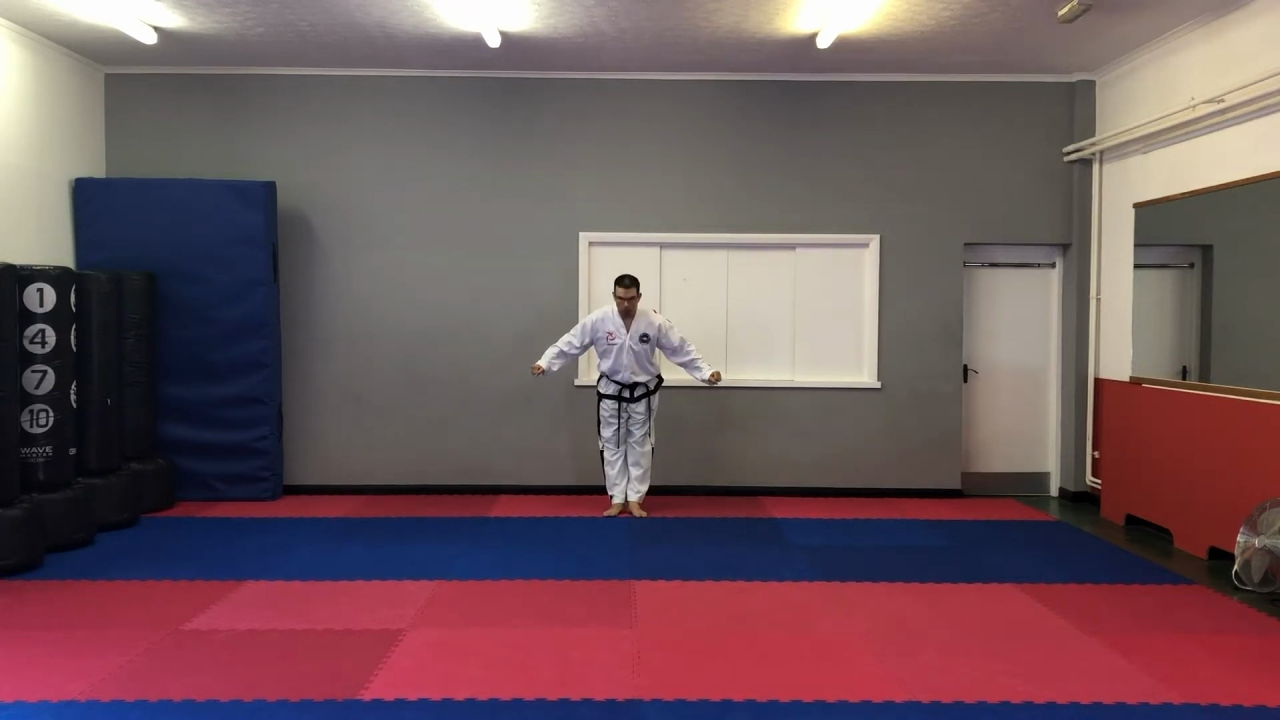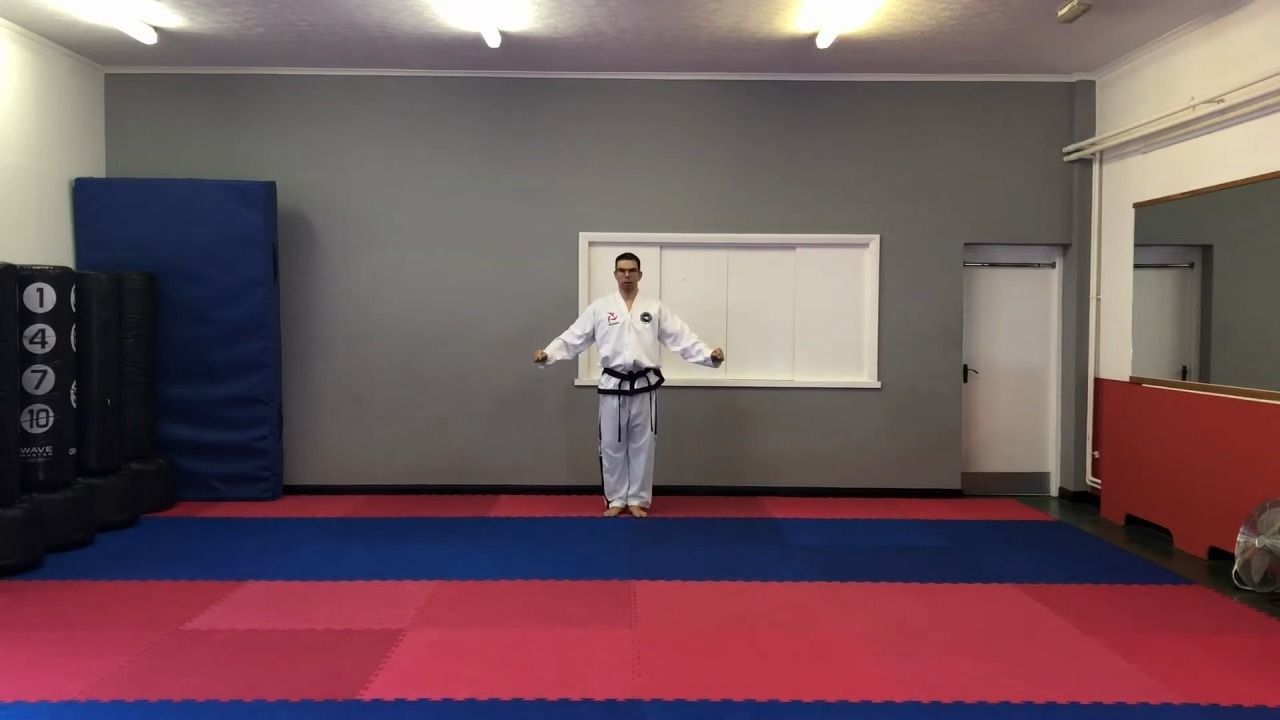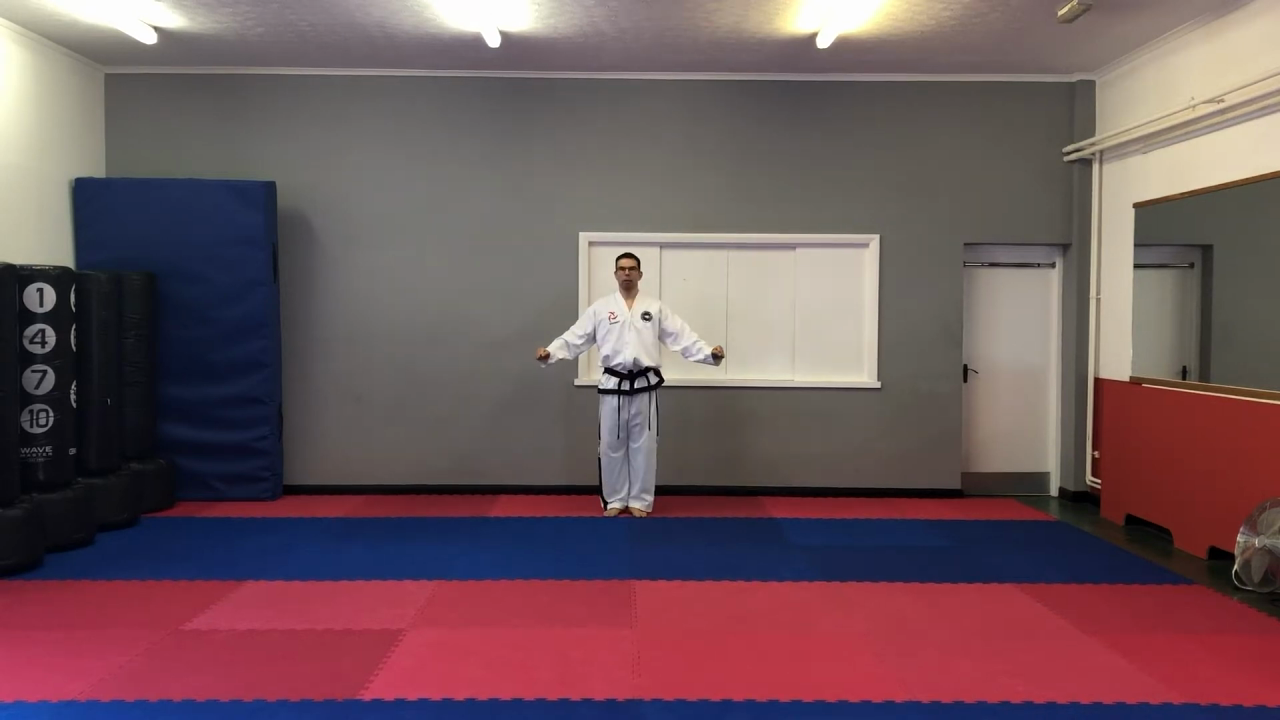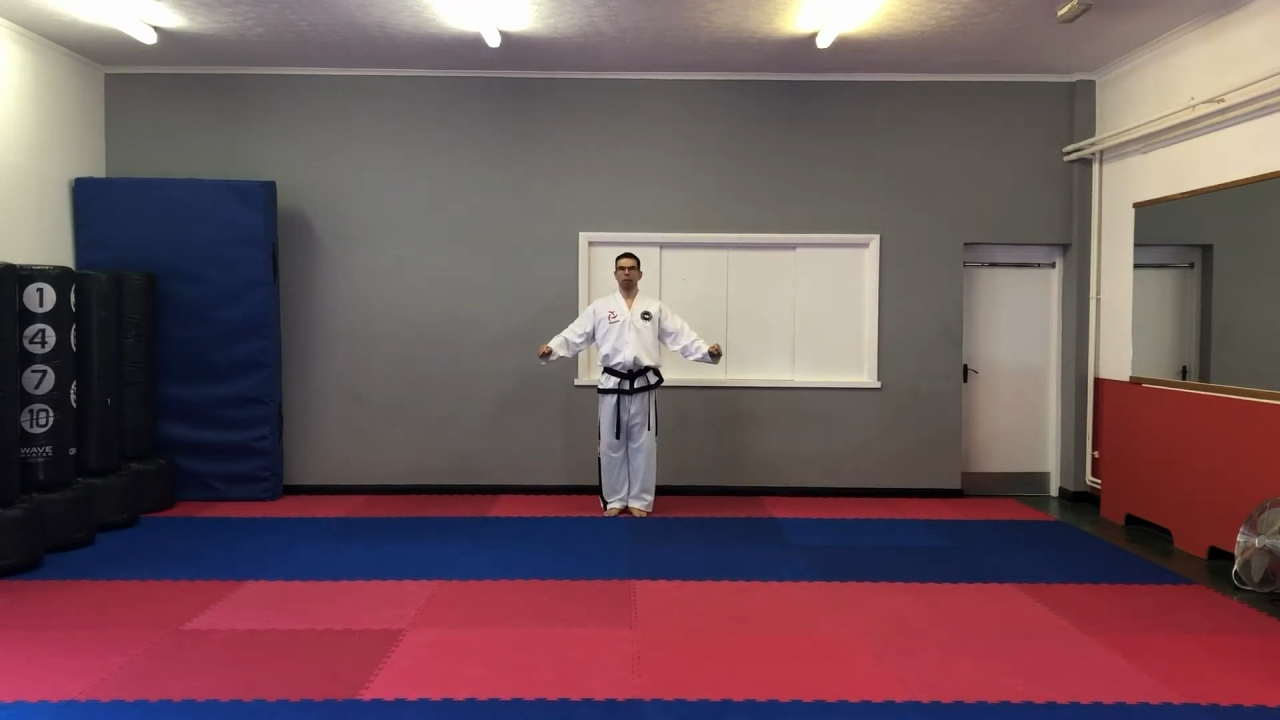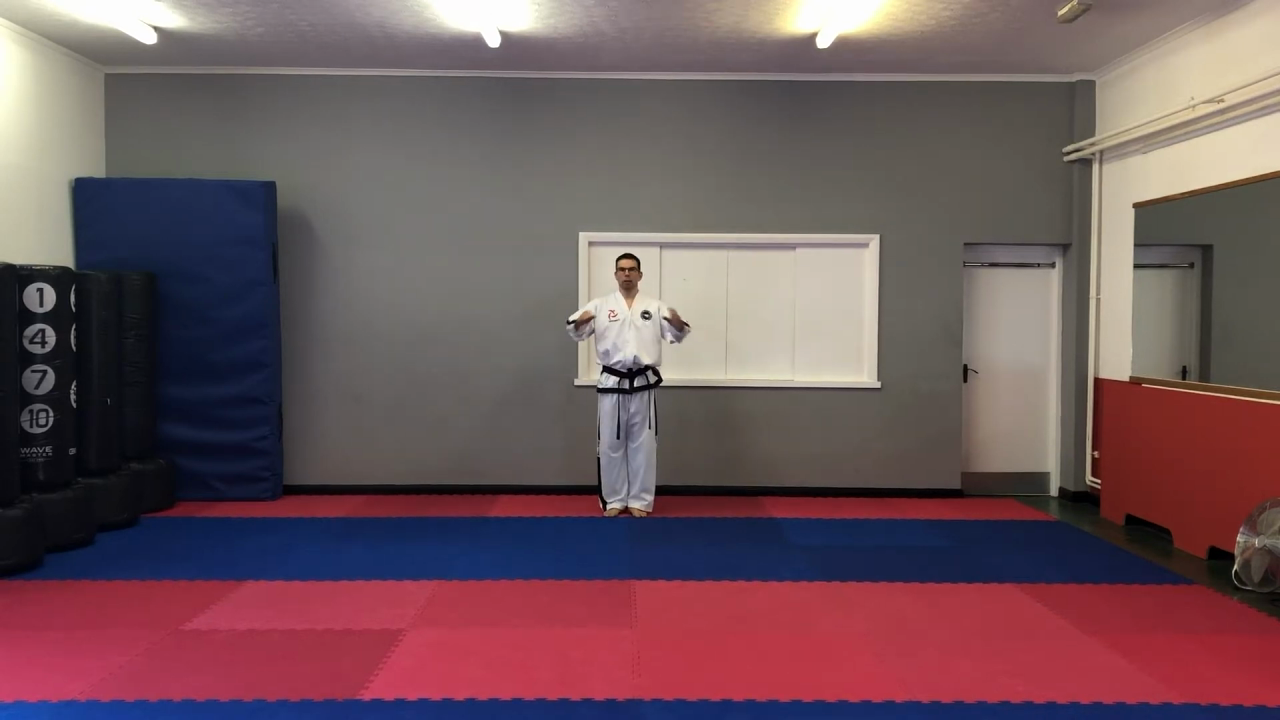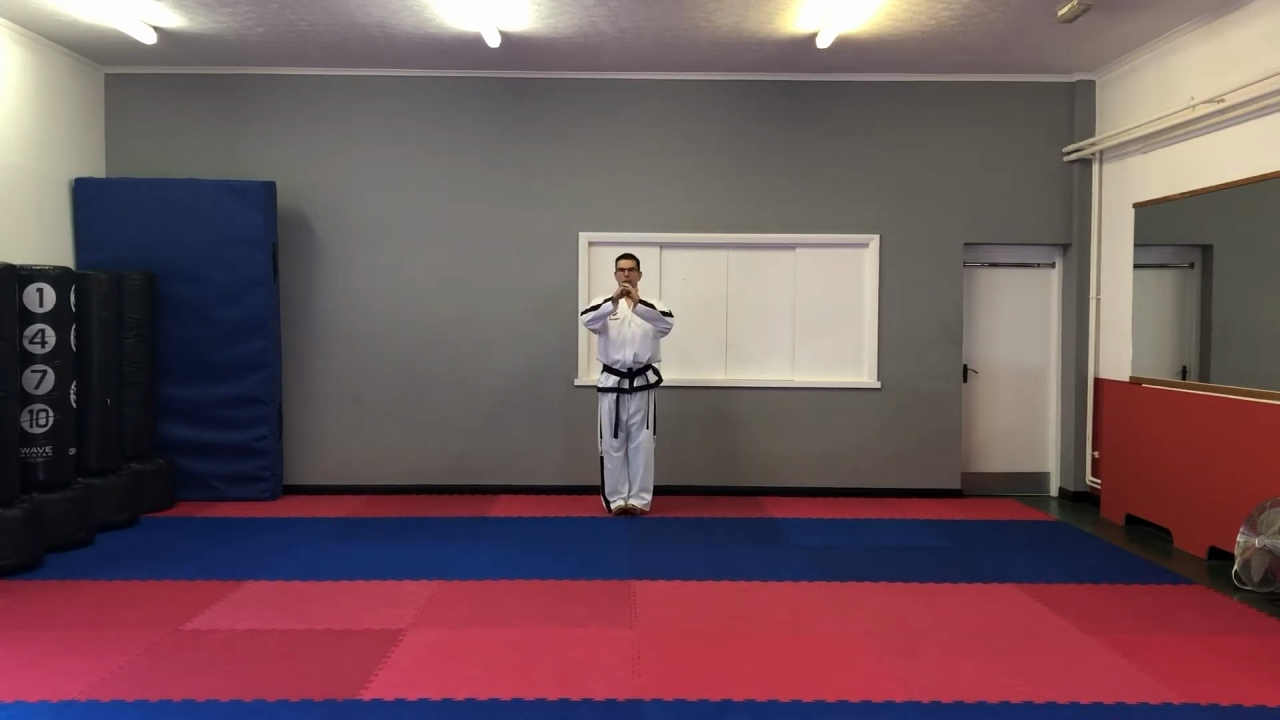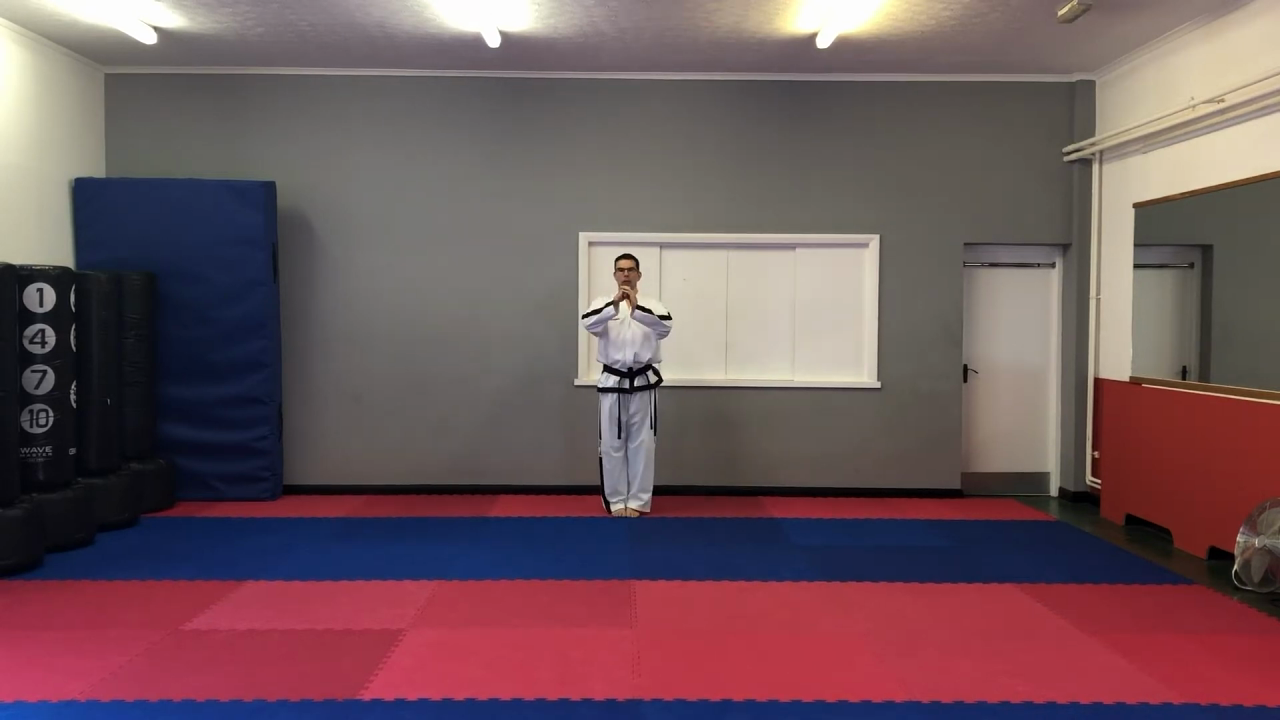
dt=0.3s
person 1, frame 1
left shoulder: (655, 322)
right shoulder: (597, 320)
left elbow: (682, 350)
right elbow: (568, 345)
left wrist: (706, 372)
right wrist: (544, 363)
left hip: (643, 392)
right hip: (611, 391)
left knee: (640, 445)
right knee: (612, 445)
left ankle: (634, 499)
right ankle: (617, 498)
person 1, frame 2
left shoulder: (655, 308)
right shoulder: (600, 307)
left elbow: (681, 337)
right elbow: (574, 337)
left wrist: (709, 355)
right wrist: (547, 354)
left hip: (644, 385)
right hip: (613, 385)
left knee: (643, 445)
right knee: (612, 446)
left ankle: (638, 500)
right ankle: (616, 499)
person 1, frame 3
left shoulder: (655, 307)
right shoulder: (600, 308)
left elbow: (681, 337)
right elbow: (575, 338)
left wrist: (709, 353)
right wrist: (550, 352)
left hip: (644, 386)
right hip: (612, 385)
left knee: (643, 445)
right knee: (611, 445)
left ankle: (639, 501)
right ankle: (614, 500)
person 1, frame 4
left shoulder: (655, 307)
right shoulder: (599, 307)
left elbow: (679, 335)
right elbow: (575, 334)
left wrist: (707, 351)
right wrist: (551, 349)
left hip: (643, 384)
right hip: (612, 384)
left knee: (643, 444)
right knee: (611, 444)
left ankle: (639, 500)
right ankle: (614, 500)
person 1, frame 5
left shoulder: (654, 306)
right shoulder: (601, 305)
left elbow: (675, 333)
right elbow: (577, 328)
left wrist: (677, 323)
right wrist: (580, 322)
left hip: (643, 383)
right hip: (612, 383)
left knee: (643, 444)
right knee: (610, 444)
left ankle: (640, 500)
right ankle: (614, 500)
person 1, frame 6
left shoulder: (650, 304)
right shoulder: (603, 302)
left elbow: (666, 324)
right elbow: (588, 320)
left wrist: (637, 303)
right wrist: (613, 301)
left hip: (643, 382)
right hip: (612, 382)
left knee: (642, 443)
right knee: (612, 443)
left ankle: (638, 499)
right ankle: (617, 499)
person 1, frame 7
left shoulder: (651, 304)
right shoulder: (602, 303)
left elbow: (664, 327)
right elbow: (589, 324)
left wrist: (636, 307)
right wrist: (614, 304)
left hip: (643, 382)
right hip: (612, 382)
left knee: (642, 444)
right knee: (612, 444)
left ankle: (637, 501)
right ankle: (617, 500)
